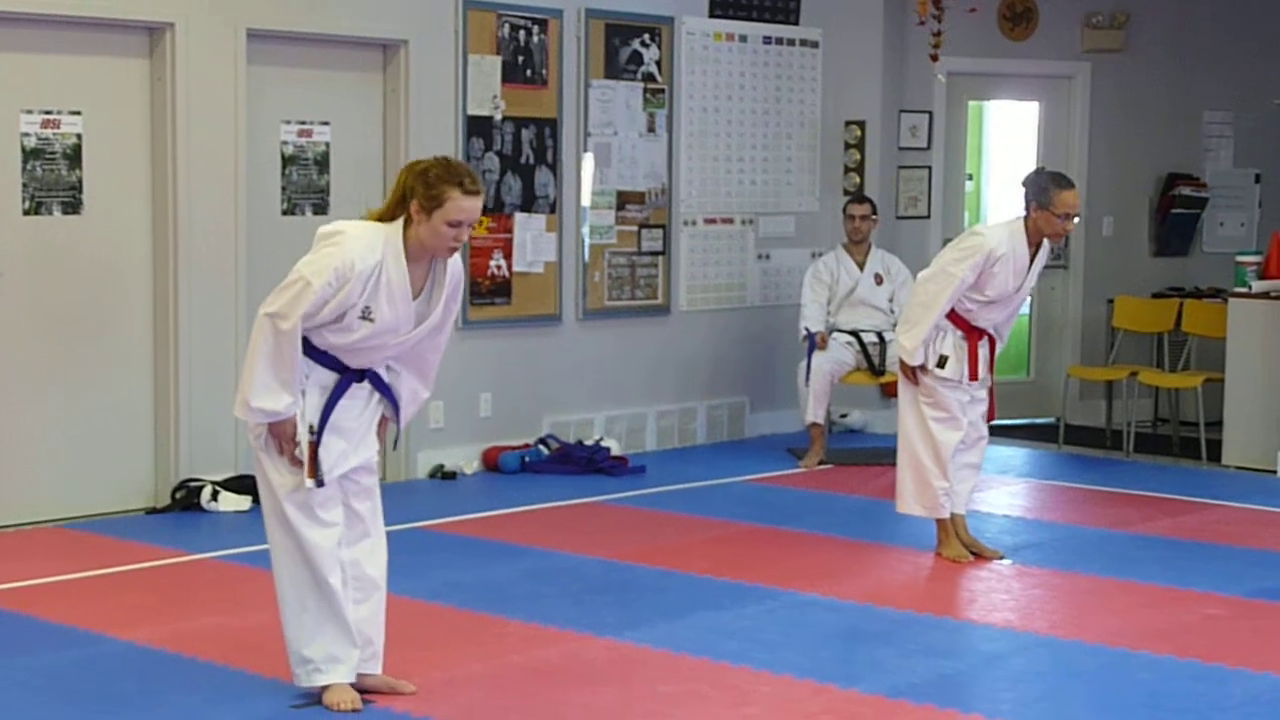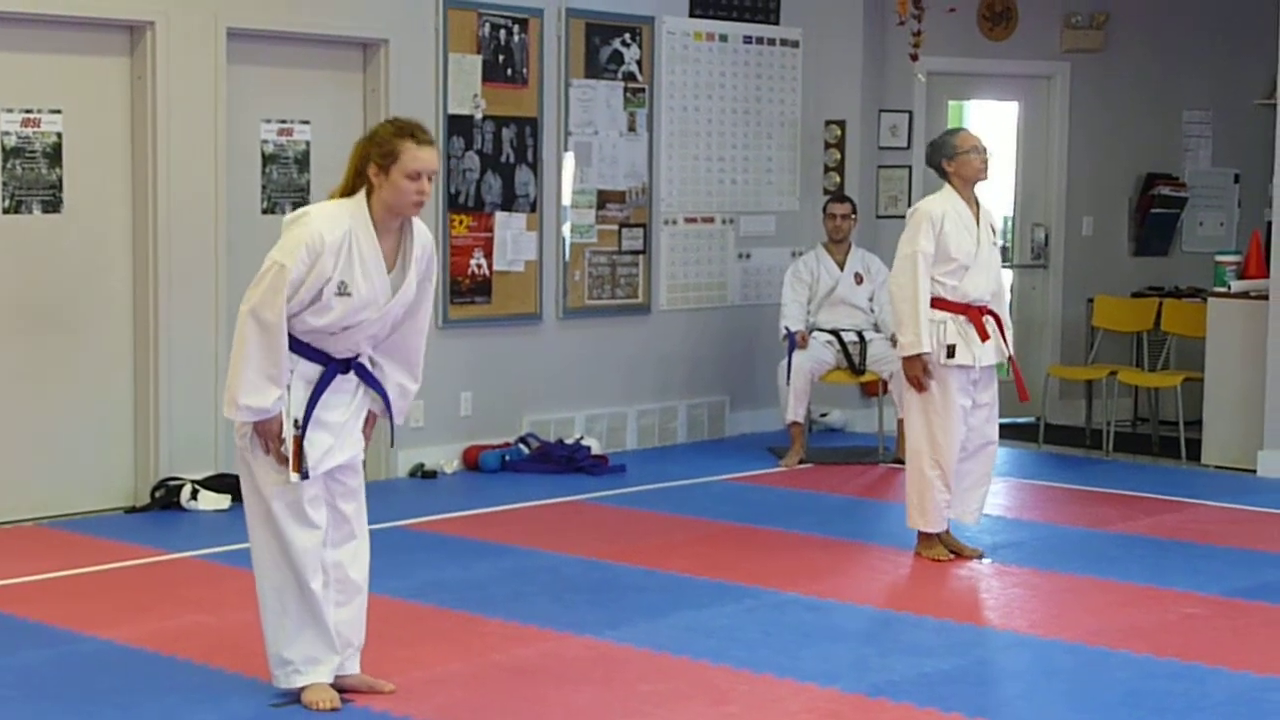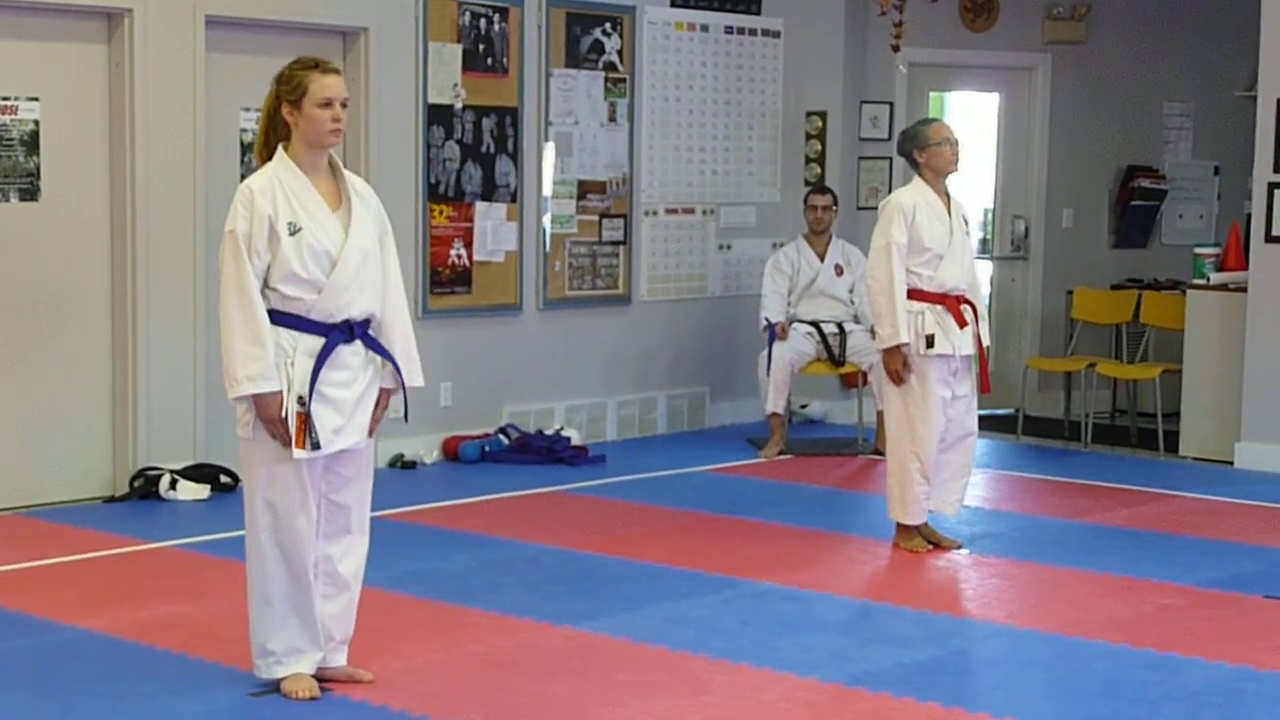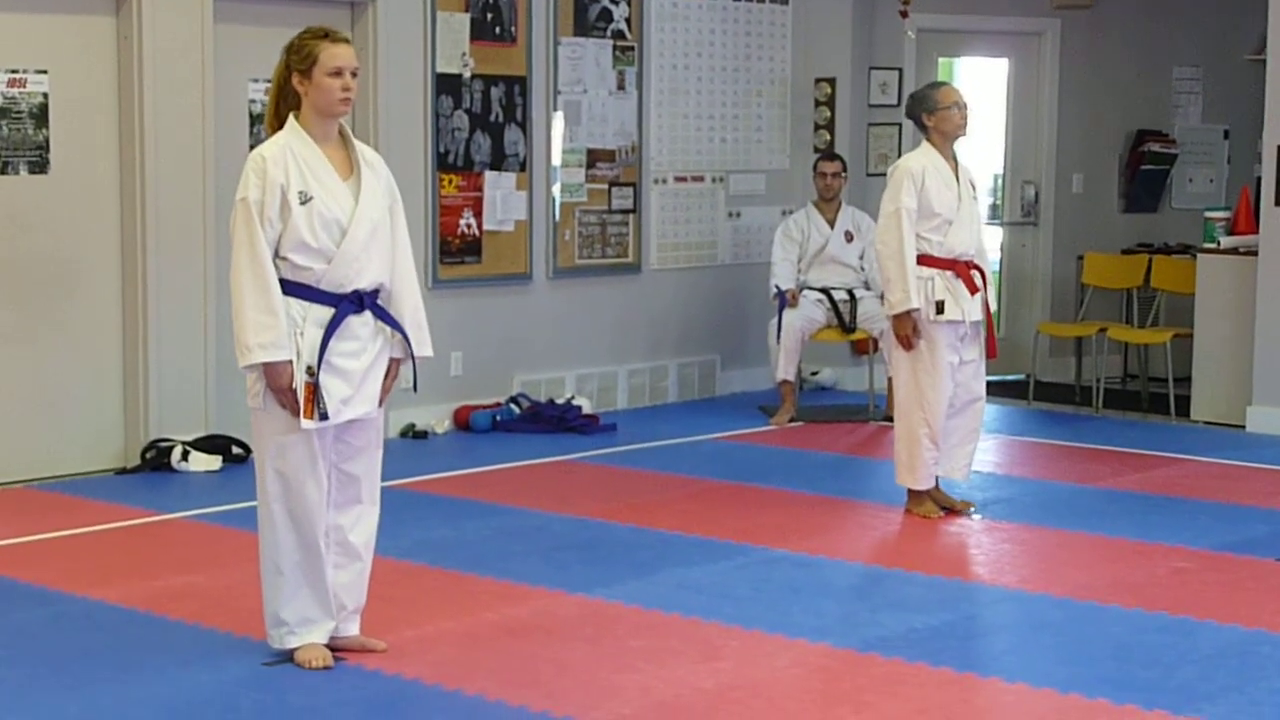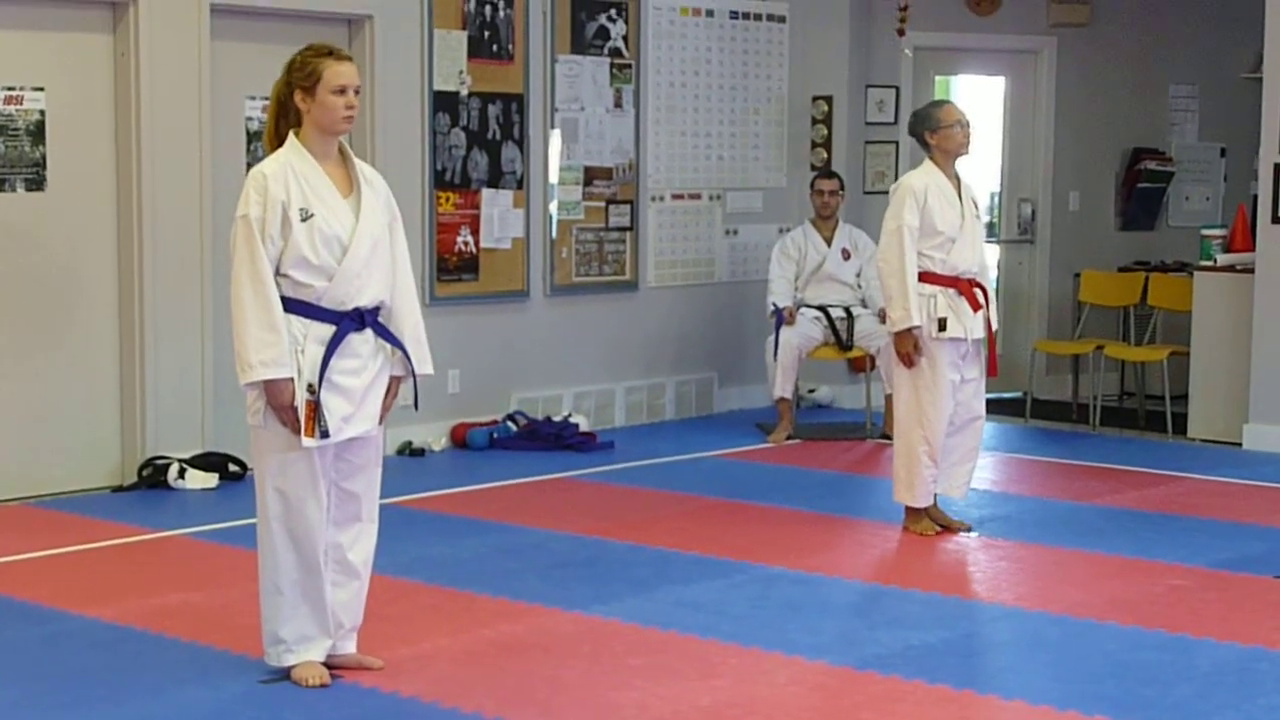
dt=0.7s
person 1, frame 1
left shoulder: (449, 274)
right shoulder: (355, 254)
left elbow: (419, 350)
right elbow: (278, 320)
left wrist: (388, 411)
right wrist: (277, 409)
left hip: (354, 398)
right hip: (298, 395)
left knee: (362, 528)
right knee: (314, 531)
left ankle: (360, 661)
right ankle: (329, 669)
person 1, frame 2
left shoulder: (420, 245)
right shoulder: (321, 231)
left elbow: (403, 336)
right elbow: (262, 314)
left wrist: (378, 404)
right wrist: (265, 407)
left hip: (340, 393)
right hip: (284, 392)
left knee: (346, 532)
right knee: (297, 532)
left ankle: (339, 660)
right ankle: (306, 668)
person 1, frame 3
left shoulder: (361, 196)
right shoulder: (261, 194)
left elbow: (386, 288)
right elbow: (242, 296)
left wrist: (387, 374)
right wrist: (261, 387)
left hip: (351, 371)
right hip: (289, 369)
left knee: (343, 518)
right knee: (287, 518)
left ankle: (326, 650)
right ankle: (286, 657)
person 1, frame 4
left shoulder: (372, 165)
right shoulder: (271, 163)
left elbow: (395, 258)
right elbow: (254, 266)
left wrist: (395, 344)
right wrist: (273, 356)
left hip: (361, 341)
right hip: (301, 339)
left knee: (355, 487)
right knee: (298, 488)
left ankle: (340, 619)
right ankle: (301, 627)
person 1, frame 5
left shoulder: (370, 183)
right shoulder: (272, 180)
left elbow: (395, 275)
right elbow: (254, 283)
left wrist: (396, 361)
right wrist: (273, 373)
left hip: (360, 359)
right hip: (300, 357)
left knee: (353, 506)
right knee: (297, 507)
left ankle: (337, 637)
right ankle: (298, 645)
person 2, frame 1
left shoulder: (1039, 248)
right shoulder: (989, 242)
right elbow: (933, 291)
left wrist: (990, 356)
right wrist: (911, 351)
left hip: (974, 350)
right hip: (938, 346)
left knee: (970, 438)
right knee: (939, 436)
left ankle: (961, 529)
right ankle: (945, 536)
person 2, frame 2
left shoulder: (985, 215)
right shoulder: (930, 211)
right elbow: (907, 281)
left wrist: (1002, 338)
right wrist: (912, 349)
left hip: (981, 339)
right hip: (943, 338)
left knee: (979, 439)
right knee: (939, 439)
left ankle: (946, 530)
right ankle: (928, 536)
person 2, frame 3
left shoulder: (956, 207)
right shoulder: (902, 203)
right elbow: (884, 275)
left wrist: (976, 332)
right wrist: (892, 341)
left hip: (957, 329)
right hip: (920, 329)
left knee: (958, 429)
right knee: (917, 429)
left ankle: (924, 520)
right ankle: (906, 526)
person 2, frame 4
left shoulder: (963, 172)
right shoulder: (911, 169)
right elbow: (893, 241)
left wrist: (982, 297)
right wrist: (902, 307)
left hip: (965, 295)
right hip: (930, 294)
left knee: (967, 395)
right knee: (927, 395)
left ankle: (937, 485)
right ankle: (917, 491)
person 2, frame 5
left shoulder: (965, 190)
right shoulder: (913, 186)
right elbow: (895, 258)
left wrist: (984, 314)
right wrist: (904, 324)
left hip: (966, 312)
right hip: (931, 311)
left knee: (966, 413)
right knee: (926, 412)
left ankle: (933, 503)
right ankle: (915, 509)
person 3, frame 1
left shoulder: (892, 265)
right shoulder: (825, 266)
left elbow: (906, 308)
right elbow: (813, 306)
right wrist: (817, 331)
left hip: (885, 340)
right hip: (843, 340)
right knee: (815, 366)
right ankle: (817, 446)
person 3, frame 2
left shoulder: (872, 265)
right shoulder: (805, 265)
left elbow: (886, 307)
right elbow: (793, 305)
right wrist: (797, 330)
left hip: (866, 339)
right hip: (823, 339)
right knee: (795, 366)
left ankle: (905, 444)
right ankle: (797, 445)
person 3, frame 3
left shoulder: (852, 256)
right shoulder: (786, 257)
left elbow: (865, 298)
right elbow: (773, 296)
right wrist: (777, 321)
left hip: (845, 330)
right hip: (803, 330)
right knee: (776, 357)
left ankle: (883, 436)
right ankle: (777, 436)
person 3, frame 4
left shoulder: (862, 222)
right shoulder: (795, 223)
left elbow: (876, 264)
right elbow: (783, 263)
right wrist: (787, 289)
left hip: (856, 297)
right hip: (813, 297)
right knee: (785, 324)
left ankle: (895, 401)
right ankle: (788, 403)
person 3, frame 5
left shoulder: (859, 240)
right shoulder: (793, 241)
left elbow: (873, 281)
right elbow: (780, 281)
left wrist: (884, 307)
right wrist: (785, 306)
left hip: (853, 314)
right hip: (810, 315)
left knee: (893, 338)
right knee: (784, 341)
left ankle: (891, 419)
right ankle: (785, 420)
